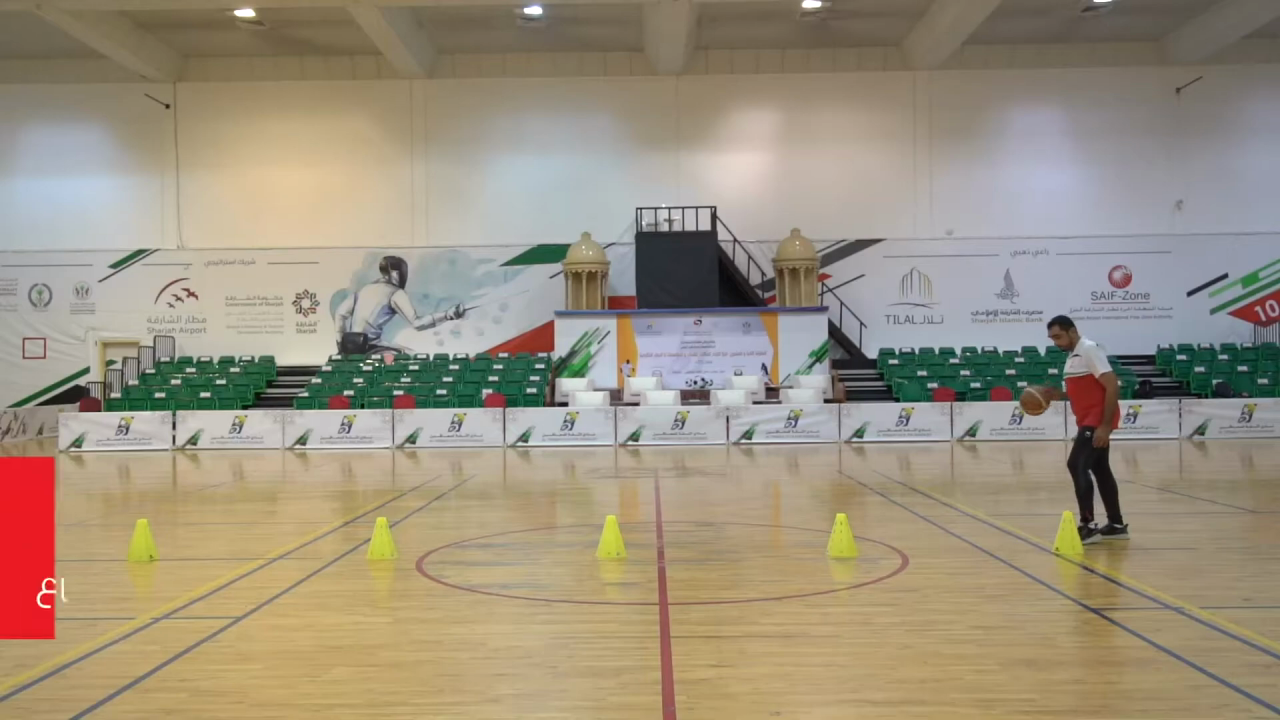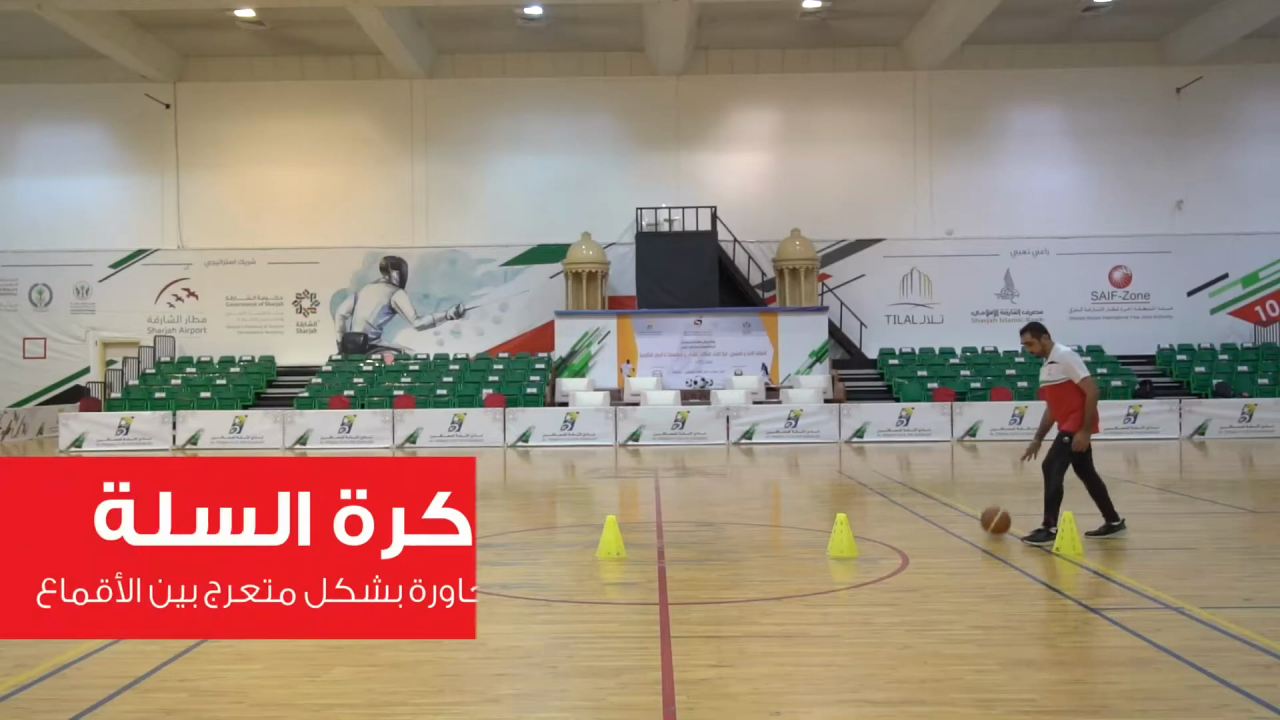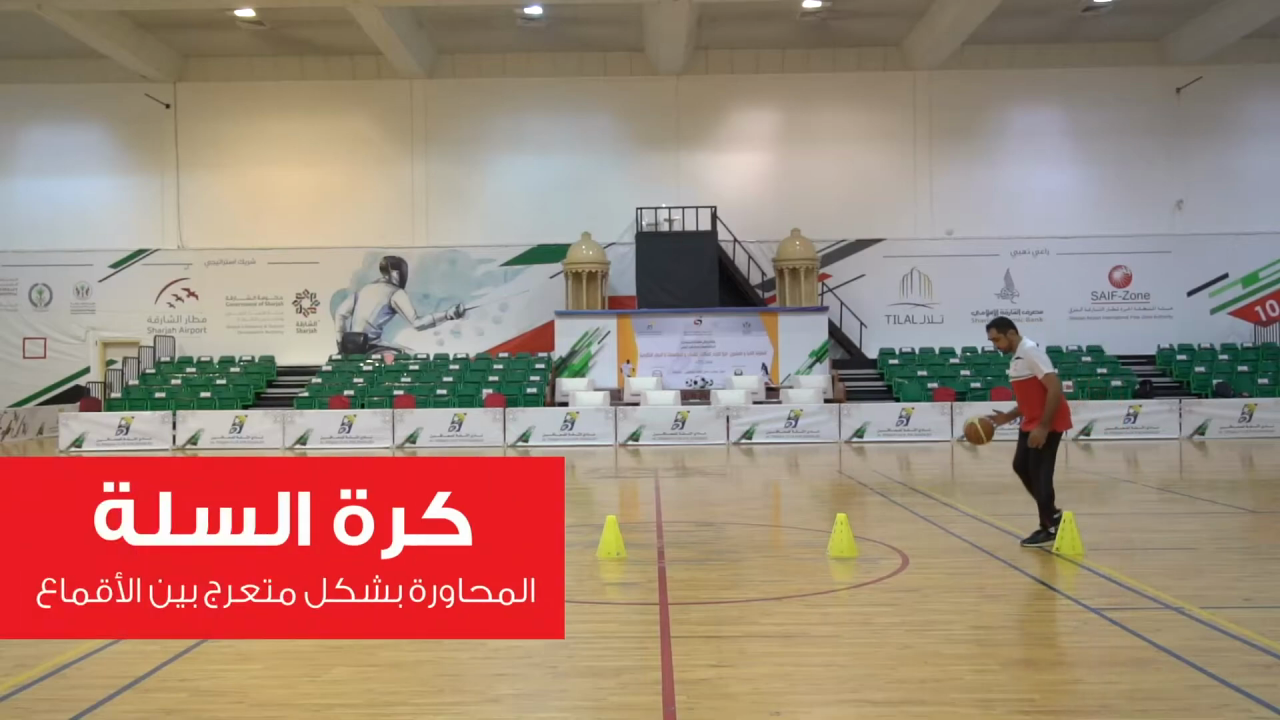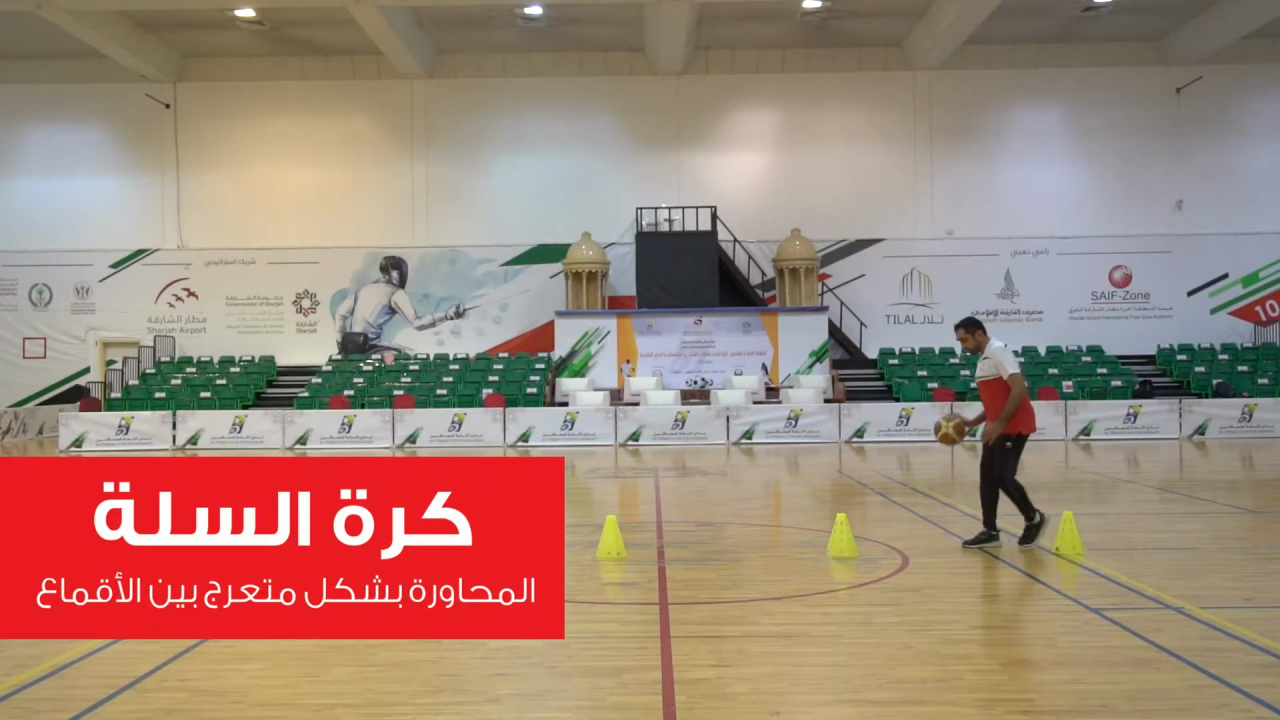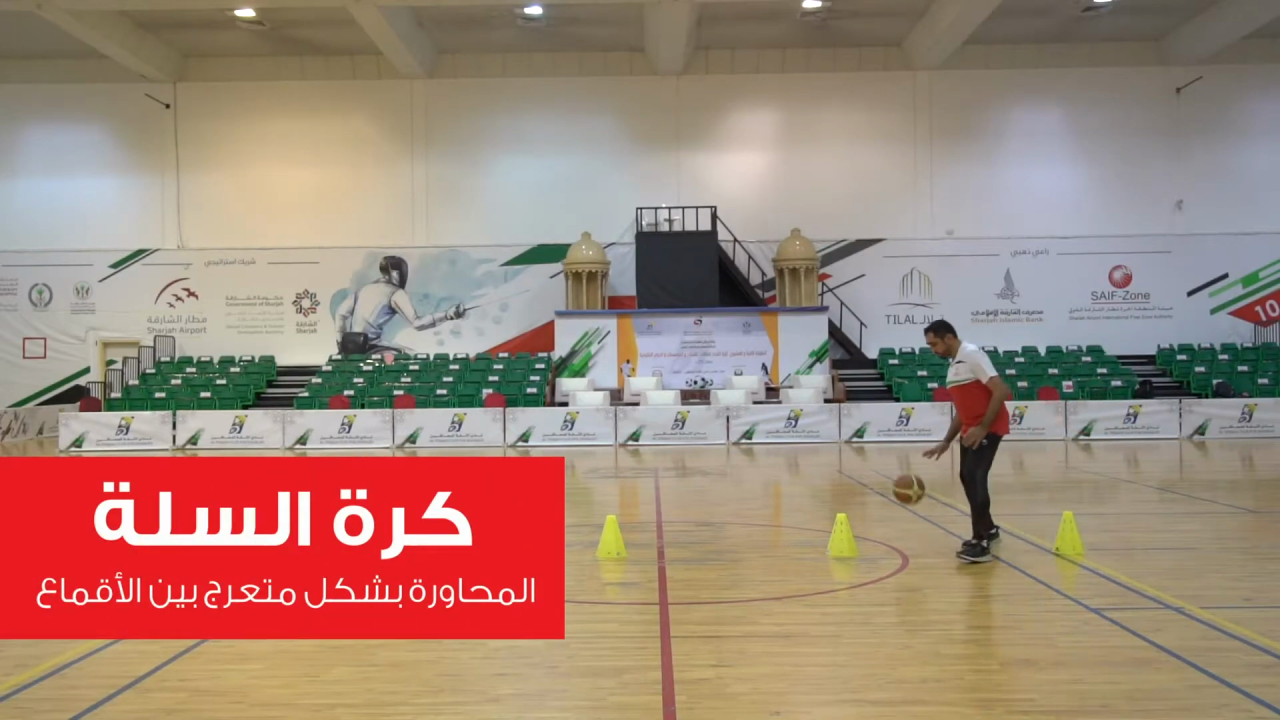
dt=0.3s
person 1, frame 1
left shoulder: (1089, 350)
right shoulder: (1073, 356)
left elbow: (1112, 387)
left wrist: (1105, 425)
right wrist: (1057, 395)
left hip: (1097, 422)
right hip: (1088, 422)
left knee: (1077, 465)
right knee: (1100, 470)
left ankle: (1088, 525)
right ankle: (1117, 525)
person 1, frame 2
left shoulder: (1066, 356)
right shoulder: (1046, 365)
left elbow: (1092, 392)
right elbow: (1053, 406)
left wrist: (1085, 431)
right wrist: (1037, 440)
left hip: (1077, 426)
right hip: (1068, 425)
left knee: (1051, 468)
right knee: (1085, 472)
left ankle: (1049, 529)
right ankle: (1113, 522)
person 1, frame 3
left shoulder: (1030, 351)
right shoulder: (1017, 357)
left elbow: (1055, 388)
left wrist: (1043, 427)
right wrist: (1009, 416)
left hip: (1048, 423)
right hip: (1032, 422)
left knee: (1040, 473)
right knee: (1021, 467)
left ankle: (1048, 529)
right ankle: (1052, 515)
person 1, frame 4
left shoulder: (998, 352)
right shoulder: (984, 359)
left elbow: (1019, 389)
left wrist: (999, 424)
right wrist: (974, 421)
left hip: (1014, 425)
right hip: (998, 425)
left knee: (1003, 475)
right knee: (987, 473)
left ankle: (1034, 519)
right ankle: (990, 531)
person 1, frame 5
left shoulder: (972, 355)
right shoulder: (954, 365)
left elbow: (1000, 391)
left wrist: (982, 428)
right wrist: (945, 443)
left hip: (988, 427)
right hip: (971, 428)
left knee: (974, 476)
right knee: (968, 478)
left ankle: (982, 542)
right ankle: (989, 529)
